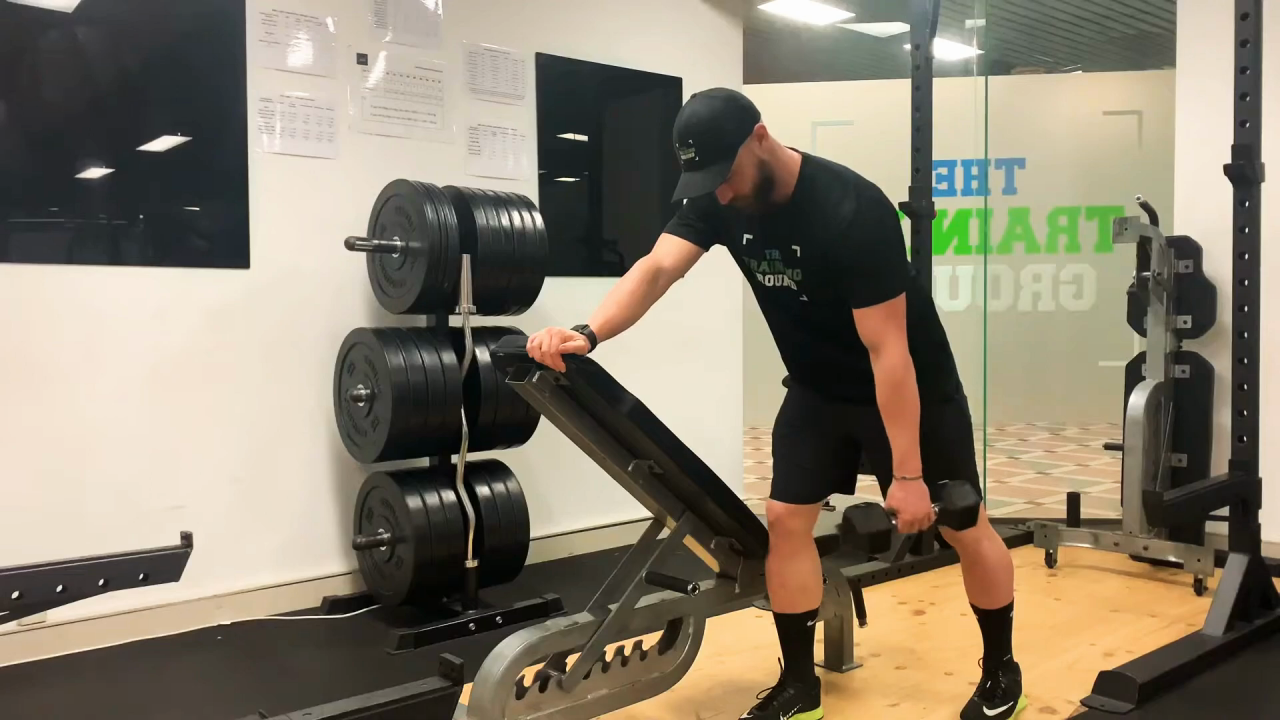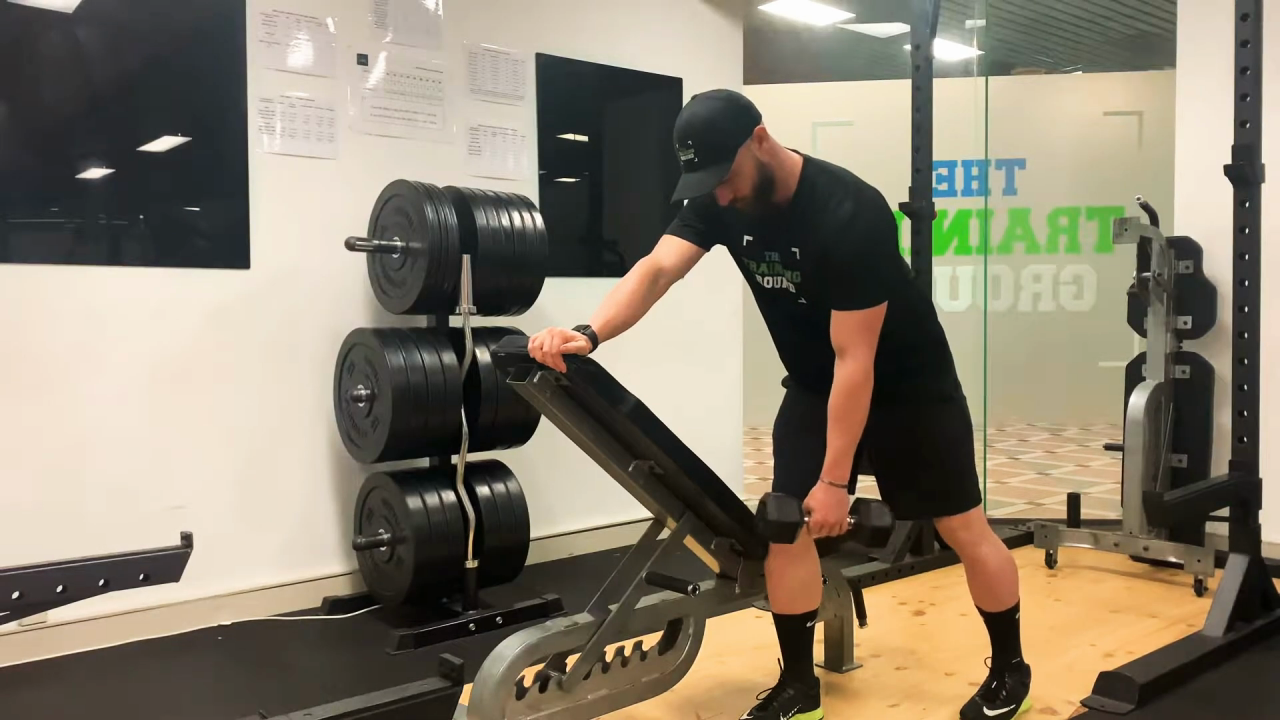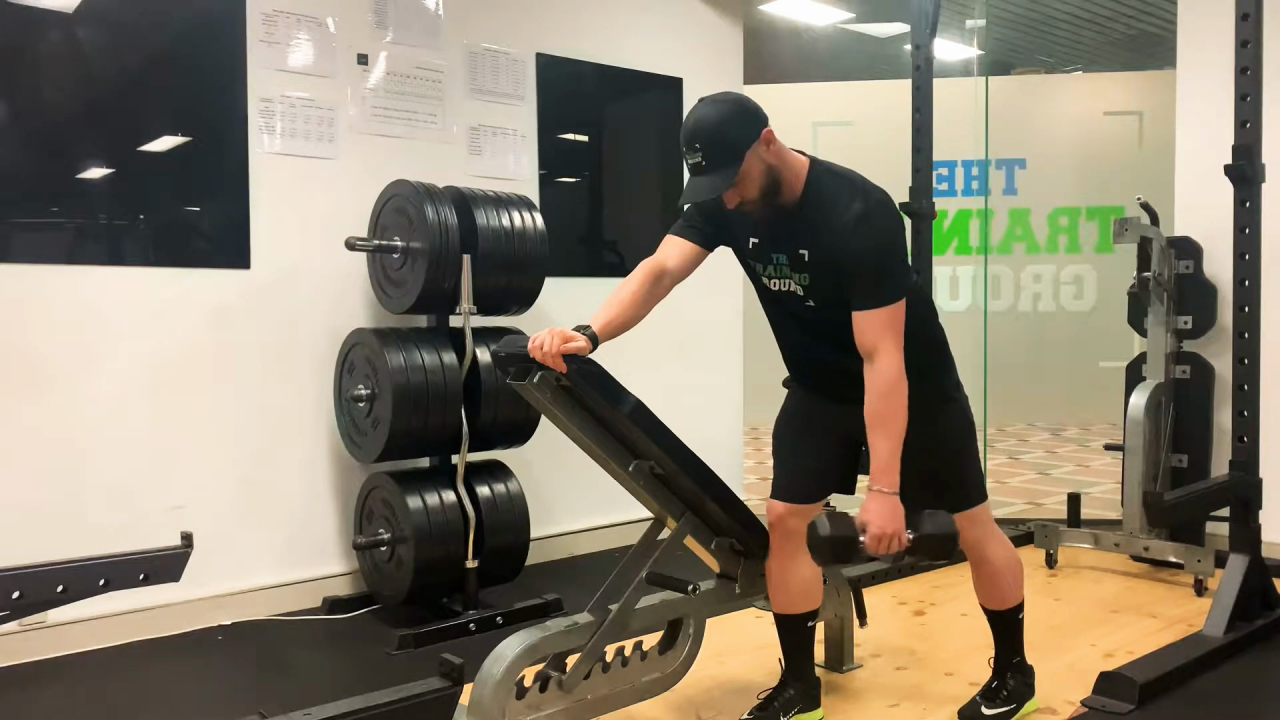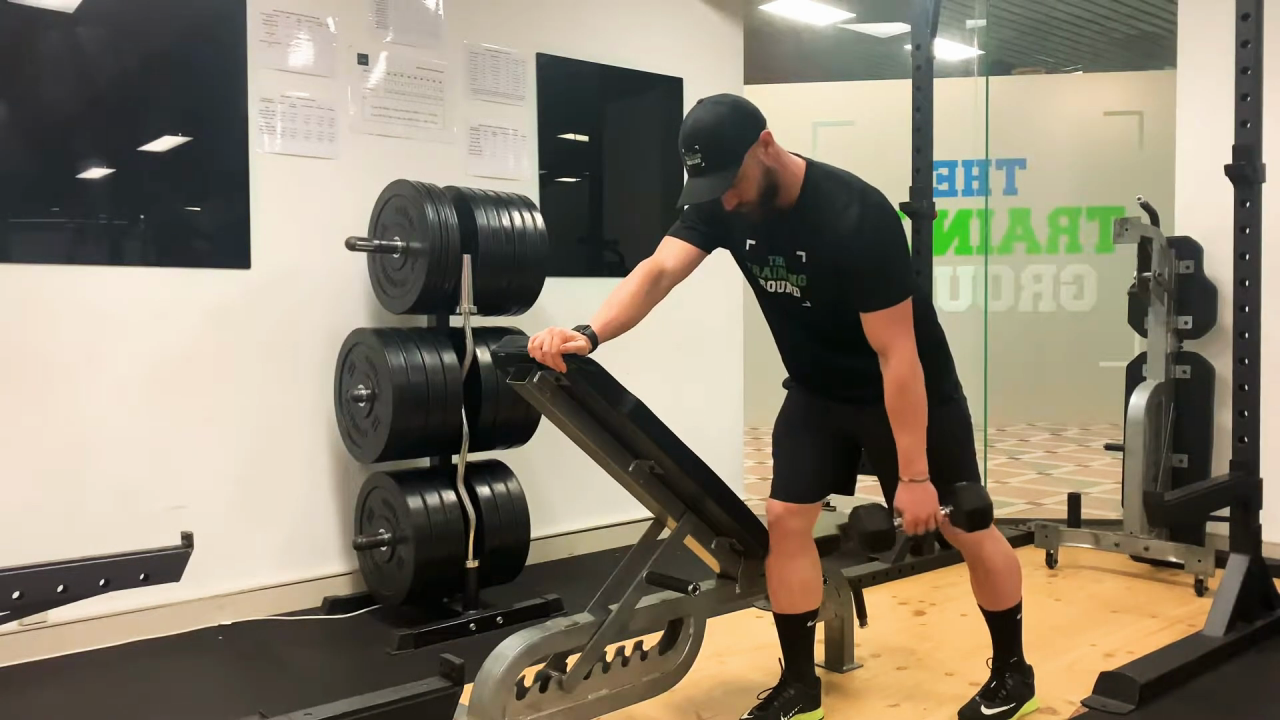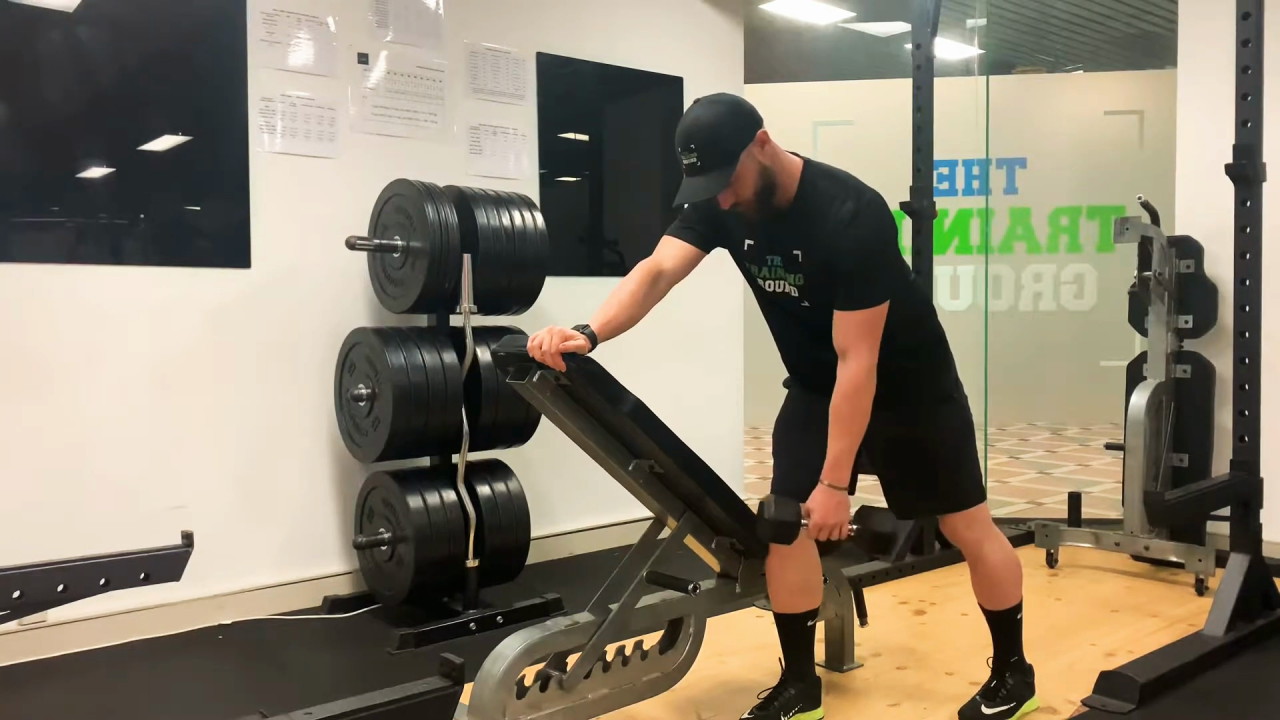
dt=1s
person 1, frame 1
left shoulder: (852, 211)
right shoulder: (717, 201)
left elbow: (887, 351)
right elbow: (657, 268)
left wrist: (907, 474)
right wrist: (587, 333)
left hip: (909, 381)
right hip: (817, 386)
left knee: (962, 524)
right knee: (786, 519)
left ankle: (1000, 669)
person 1, frame 2
left shoulder: (851, 213)
right shoulder: (717, 202)
left elbow: (856, 361)
right elbow: (657, 268)
left wrist: (834, 482)
right wrist: (588, 332)
left hip: (907, 383)
right hip: (814, 385)
left knee: (963, 528)
left ankle: (1009, 669)
person 1, frame 3
left shoulder: (858, 214)
right shoulder: (722, 203)
left elbow: (883, 359)
right elbow: (660, 269)
left wrist: (884, 490)
right wrist: (588, 332)
left hip: (909, 384)
right hip: (817, 386)
left knee: (966, 526)
right knee: (785, 518)
person 1, frame 4
left shoulder: (856, 216)
right shoulder: (720, 204)
left elbow: (897, 357)
right elbow: (659, 270)
left wrist: (913, 476)
right wrist: (589, 333)
left hip: (909, 386)
right hip: (817, 387)
left knee: (965, 526)
right knee: (785, 519)
person 1, frame 5
left shoulder: (851, 215)
right shoulder: (718, 203)
left elbow: (858, 362)
right elbow: (658, 270)
left wrist: (835, 484)
right wrist: (588, 332)
left hip: (908, 382)
right hip: (814, 384)
left knee: (967, 526)
